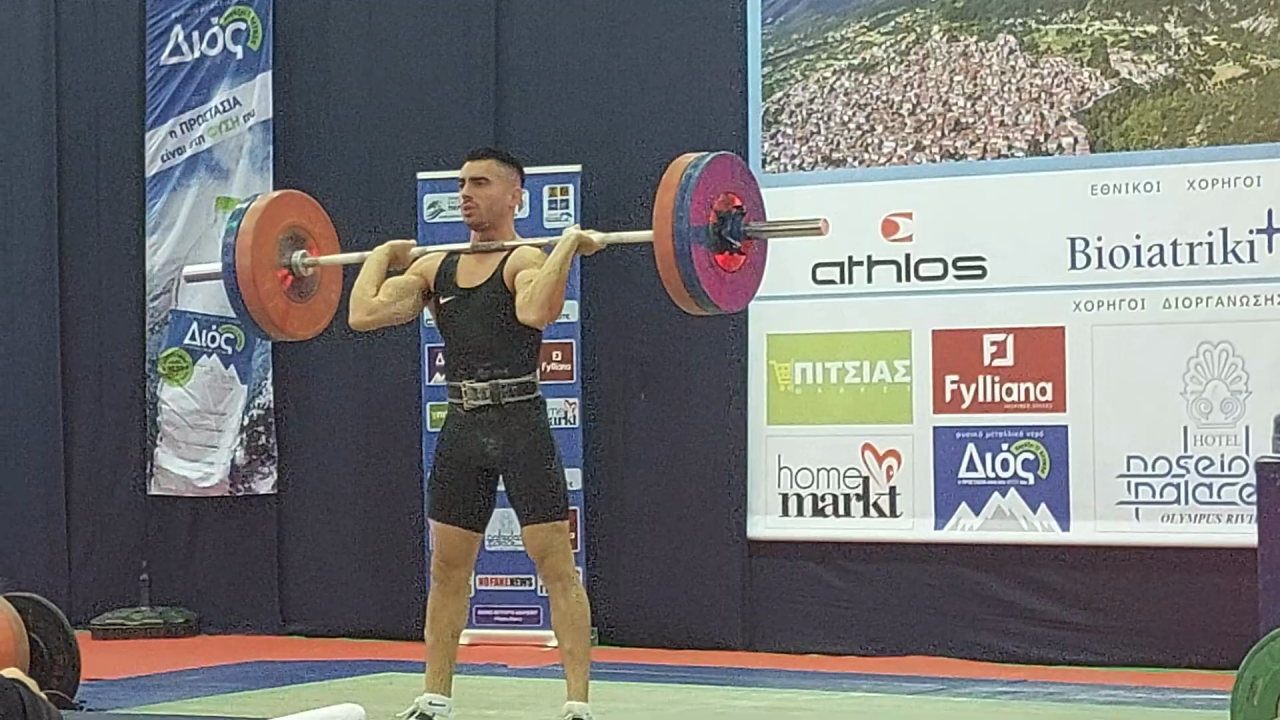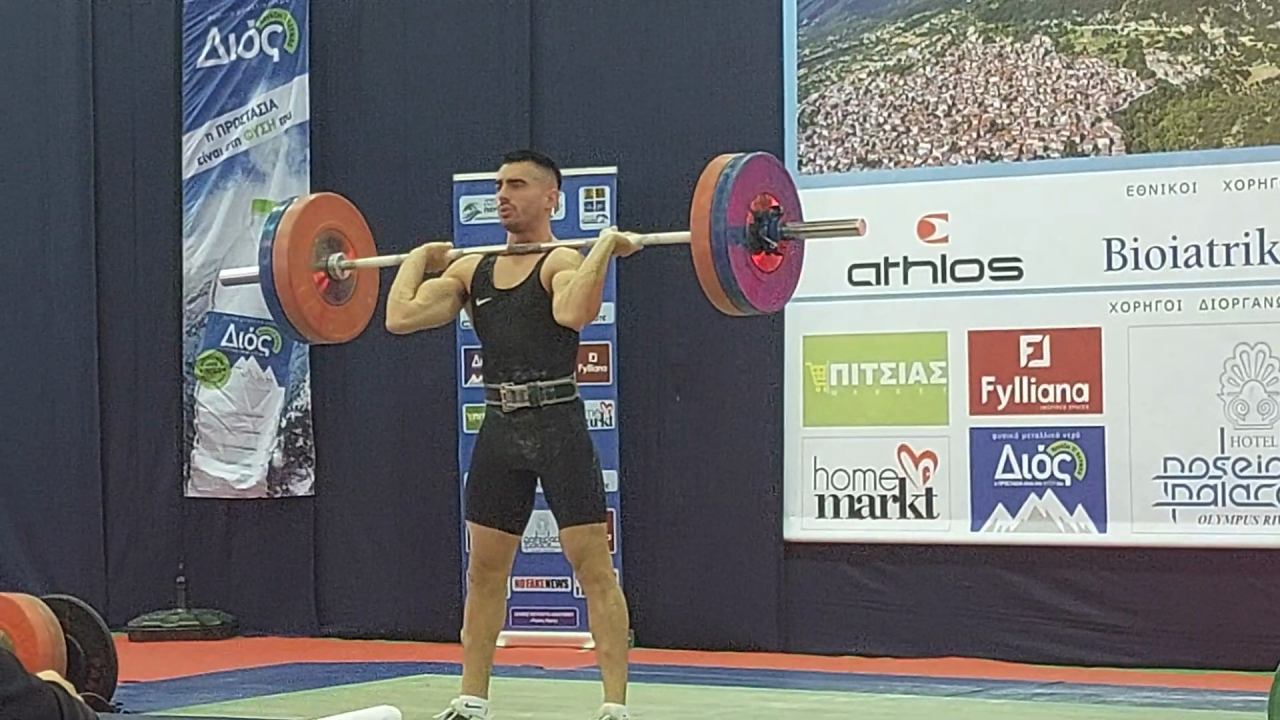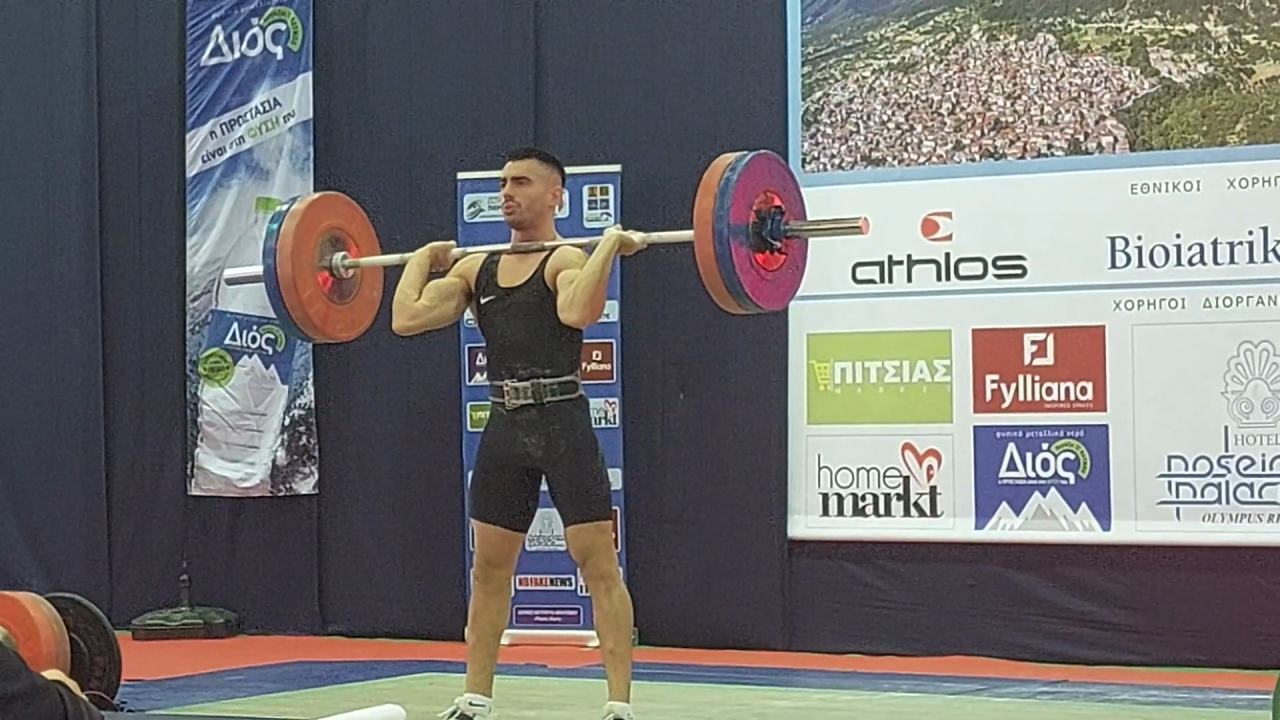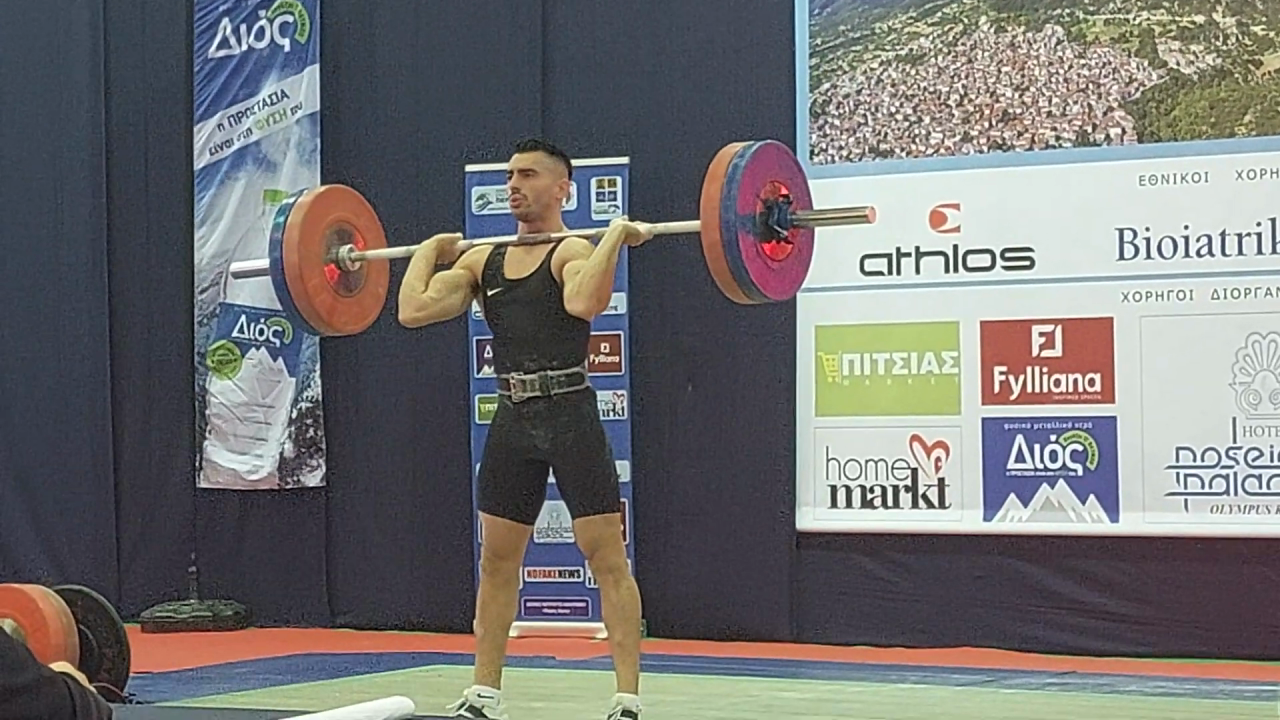
dt=1s
person 1, frame 1
left shoulder: (527, 260)
right shoulder: (433, 266)
left elbow: (534, 312)
right elbow: (363, 314)
left wrist: (568, 243)
right wrist: (380, 256)
left hip: (519, 422)
right hip: (461, 427)
left knee: (555, 564)
right knee: (446, 568)
person 1, frame 2
left shoulder: (564, 262)
right shoulder: (471, 269)
left elbow: (571, 313)
right elbow: (400, 317)
left wrist: (605, 245)
right wrist: (417, 259)
left hip: (557, 424)
right hip: (499, 429)
left knee: (594, 568)
right knee: (484, 571)
person 1, frame 3
left shoulder: (568, 260)
right shoulder: (475, 269)
left elbow: (576, 313)
right elbow: (406, 319)
left wrist: (610, 244)
right wrist: (422, 259)
left hip: (560, 421)
right hip: (504, 427)
left knee: (599, 566)
right knee: (488, 569)
person 1, frame 4
left shoulder: (575, 252)
right shoulder: (482, 260)
left elbow: (582, 303)
right elbow: (413, 311)
left wrist: (616, 235)
right wrist: (428, 251)
left hip: (569, 413)
right hip: (511, 419)
left knee: (607, 559)
right knee: (497, 561)
